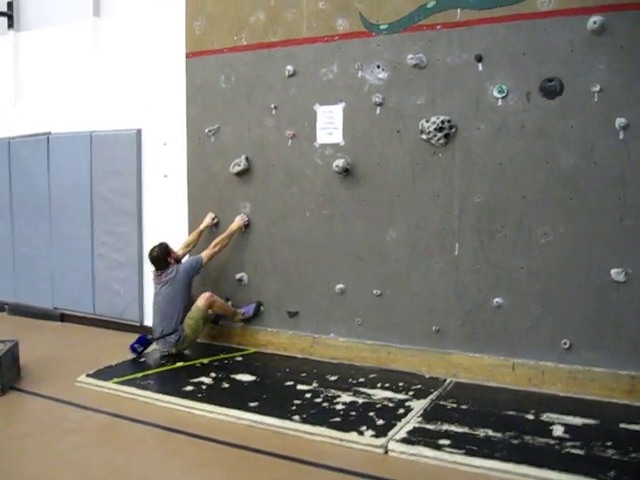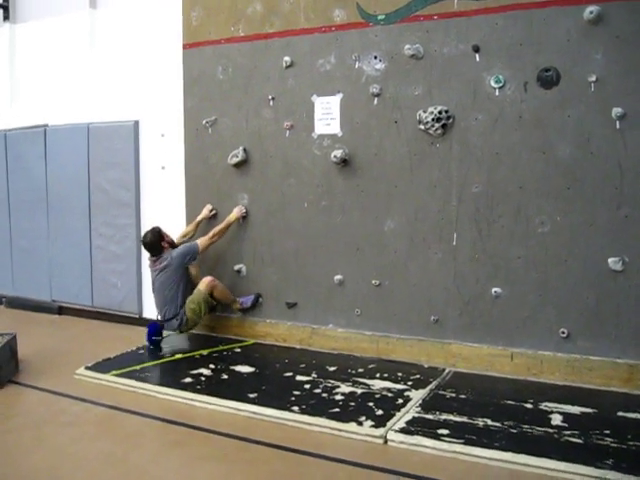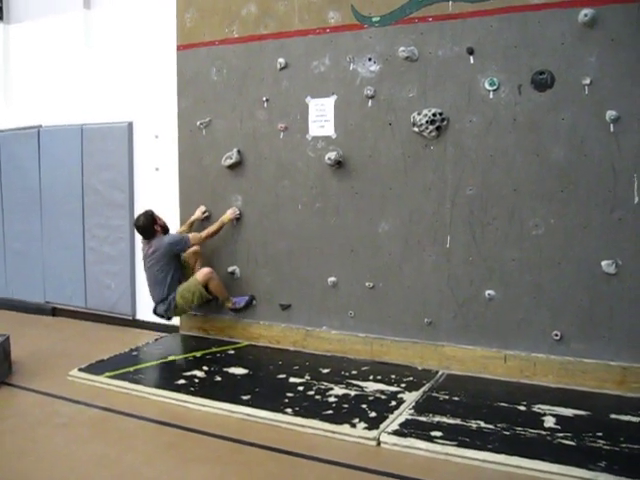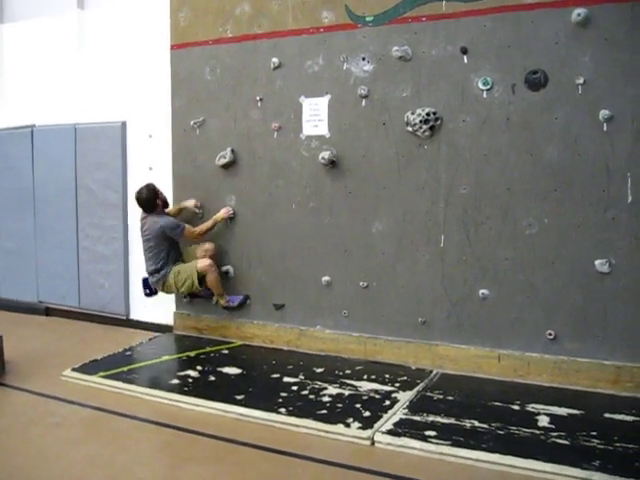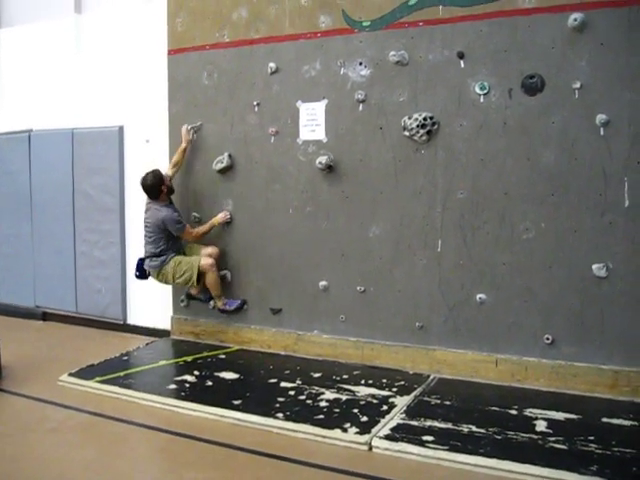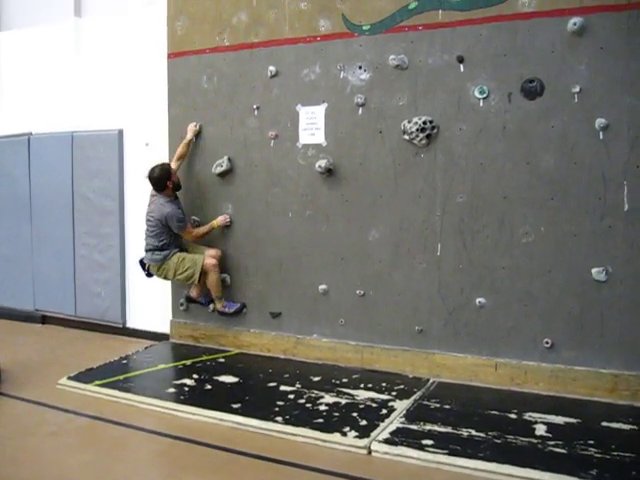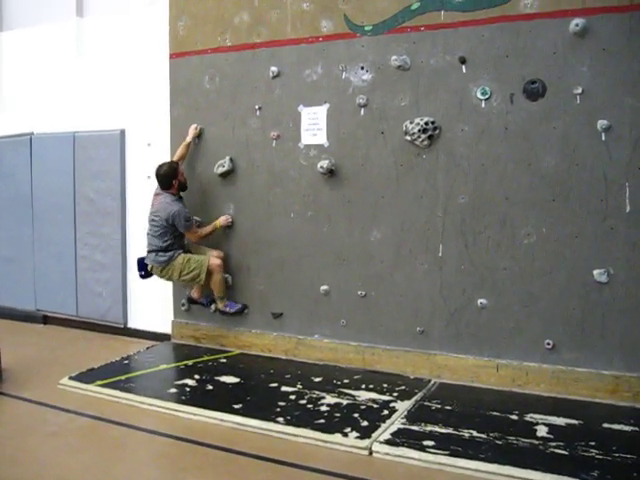
dt=0.2s
person 1, frame 1
left shoulder: (158, 274)
right shoulder: (181, 272)
left elbow: (186, 247)
right elbow: (213, 249)
left wrist: (204, 226)
right wrist: (235, 227)
left hip: (163, 339)
right hip: (175, 341)
right knee: (207, 297)
right ankle: (239, 315)
person 1, frame 2
left shoulder: (154, 259)
right shoulder: (175, 257)
left elbow: (183, 237)
right elbow: (211, 238)
left wrist: (201, 217)
right wrist: (232, 217)
left hip: (168, 319)
right hip: (179, 321)
left knee: (191, 268)
right knee: (209, 281)
left ankle: (209, 301)
right ankle: (237, 304)
person 1, frame 3
left shoulder: (149, 243)
right shoulder: (166, 243)
left elbow: (178, 236)
right elbow: (202, 237)
left wrist: (194, 219)
right wrist: (225, 219)
right hip: (171, 304)
left knee: (194, 250)
right knee: (207, 272)
left ankle: (202, 294)
right ankle: (230, 303)
person 1, frame 4
left shoulder: (148, 216)
right shoulder: (162, 224)
left elbow: (168, 215)
right elbow: (195, 233)
left wrist: (182, 205)
right wrist: (218, 217)
right hip: (164, 277)
left knee: (208, 248)
right knee: (208, 264)
left ankle: (196, 286)
right ankle: (224, 300)
person 1, frame 5
left shoulder: (155, 198)
right shoulder: (165, 215)
left elbow: (173, 167)
right elbow: (192, 236)
left wrist: (184, 144)
right wrist: (215, 221)
left hip: (172, 253)
right hip: (162, 265)
left knee: (212, 253)
right knee: (209, 263)
left ankle: (195, 290)
right ankle: (221, 303)
person 1, frame 6
left shoulder: (159, 191)
right shoulder: (168, 210)
left elbow: (177, 160)
right elbow: (192, 235)
left wrist: (189, 138)
right wrist: (215, 224)
left hip: (172, 249)
right hip: (162, 260)
left knee: (215, 254)
right knee: (211, 264)
left ankle: (195, 292)
right ankle: (221, 305)
person 1, frame 7
left shoulder: (162, 190)
right shoulder: (175, 209)
left elbow: (177, 160)
right elbow: (196, 236)
left wrist: (190, 138)
right wrist: (217, 224)
left hip: (171, 251)
right hip: (165, 262)
left knee: (217, 255)
right knee: (216, 264)
left ankle: (196, 294)
right ankle: (223, 304)
